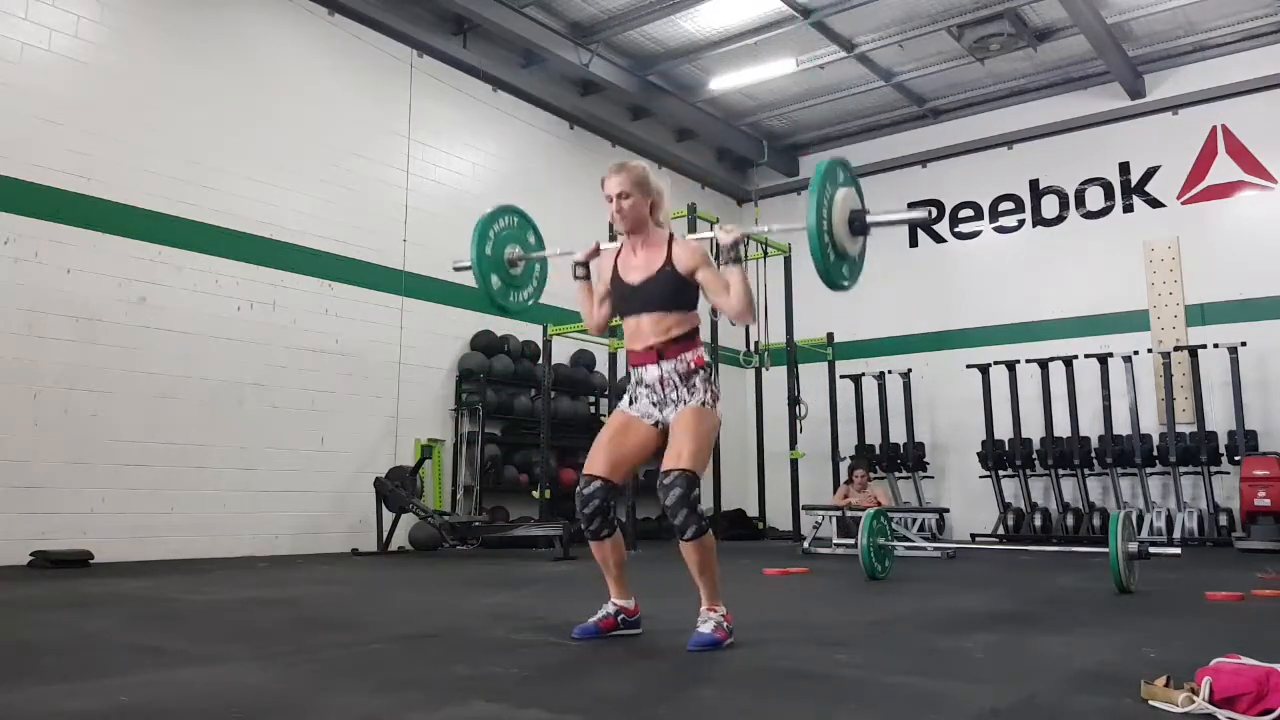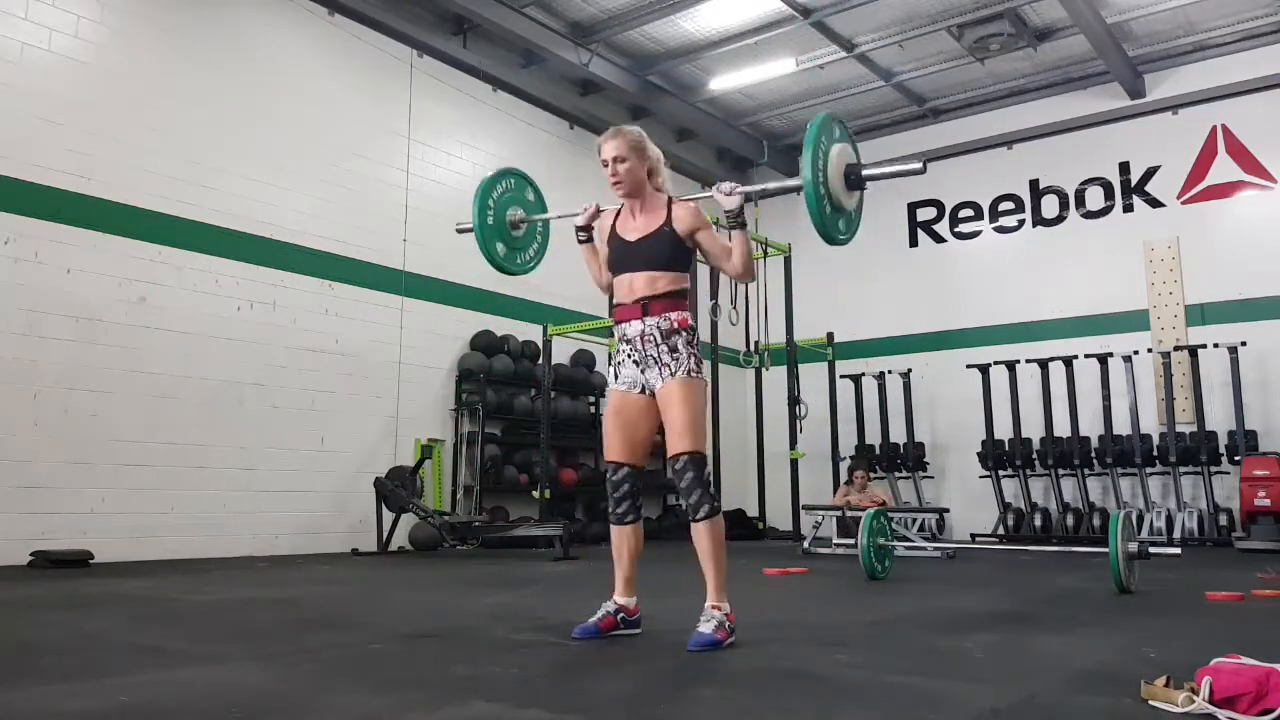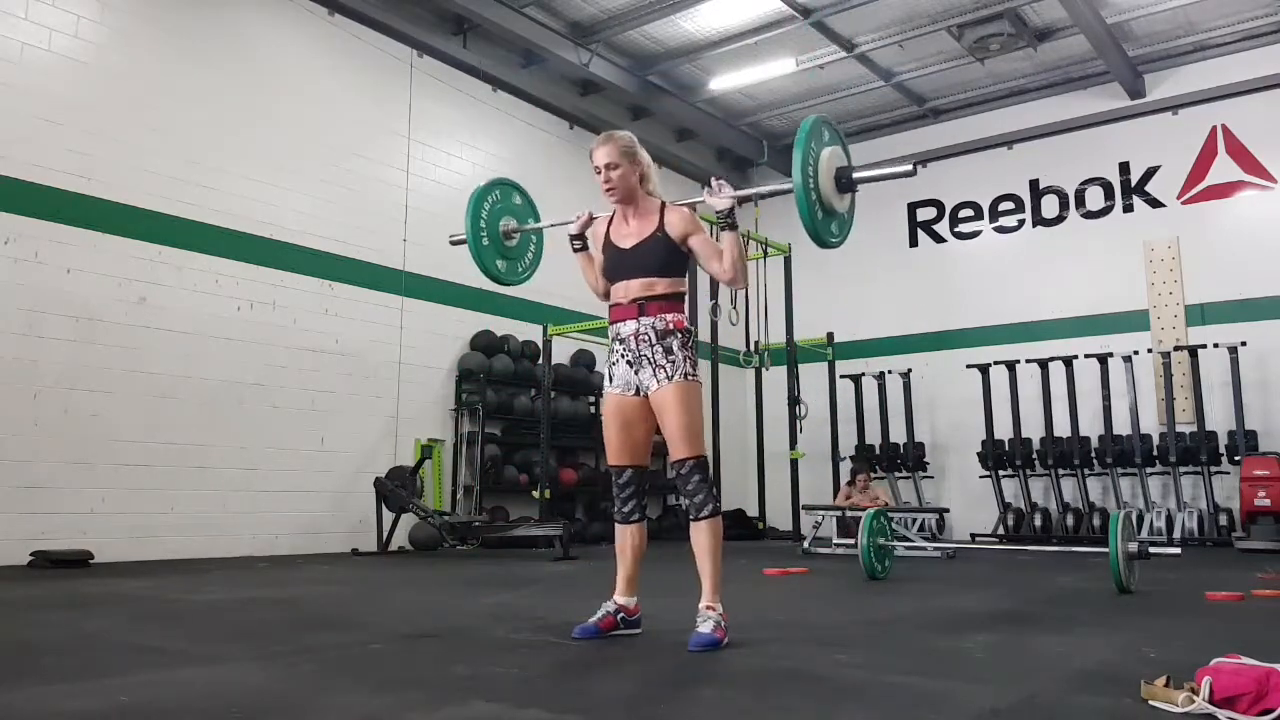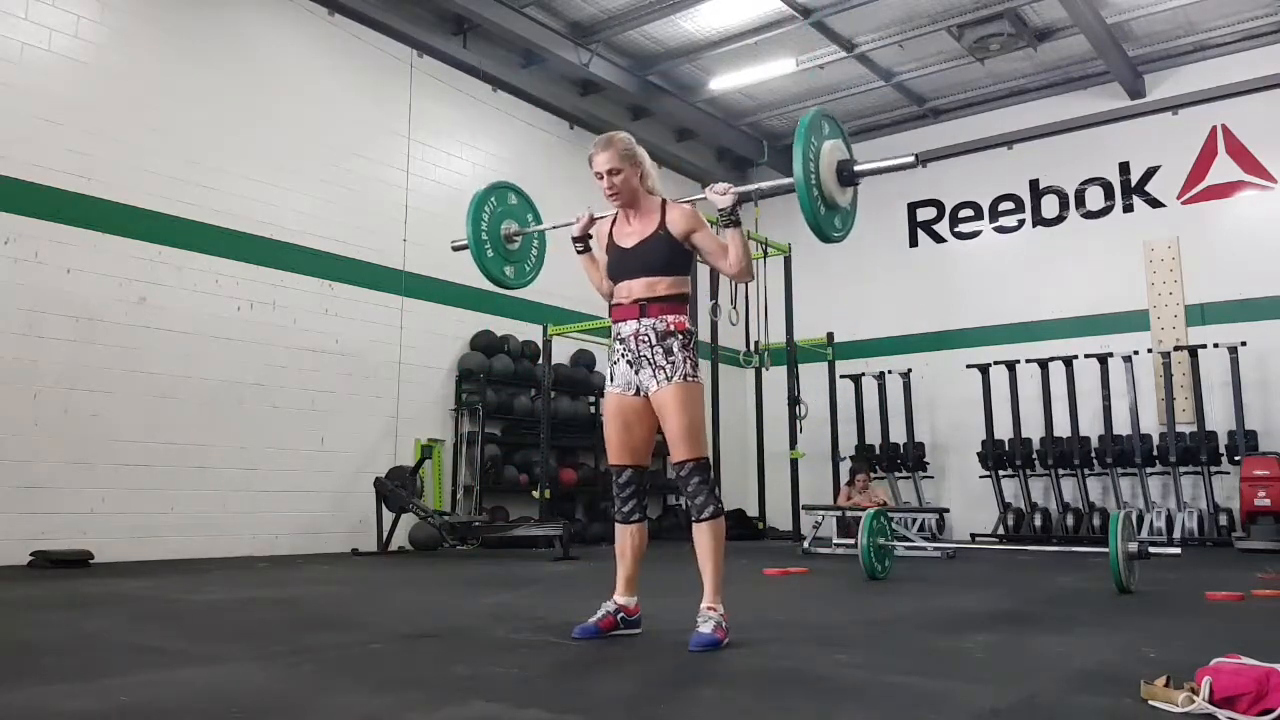
dt=0.3s
person 1, frame 1
left shoulder: (684, 252)
right shoulder: (610, 261)
left elbow: (741, 312)
right elbow: (595, 322)
left wrist: (731, 253)
right wrist: (582, 271)
left hip: (687, 385)
right hip: (641, 389)
left knee: (676, 491)
right knee: (590, 494)
left ankle: (714, 610)
right ankle: (622, 605)
person 1, frame 2
left shoulder: (683, 214)
right shoulder: (610, 226)
left elbow: (742, 270)
left wrist: (734, 215)
right wrist: (584, 233)
left hip: (675, 348)
right hip: (628, 353)
left knee: (688, 474)
right knee: (619, 482)
left ankle: (717, 608)
right ankle: (624, 603)
person 1, frame 3
left shoulder: (676, 218)
right shoulder: (605, 229)
left elbow: (732, 275)
left wrist: (726, 217)
right wrist: (578, 241)
left hip: (667, 345)
right hip: (621, 351)
left knee: (691, 474)
right knee: (625, 483)
left ankle: (711, 609)
right ankle: (624, 603)
person 1, frame 4
left shoulder: (678, 215)
right shoulder: (611, 229)
left elbow: (739, 269)
left wrist: (729, 214)
right wrist: (580, 242)
left hip: (668, 344)
right hip: (622, 350)
left knee: (692, 476)
right knee: (625, 483)
left ankle: (712, 609)
right ankle: (624, 603)
